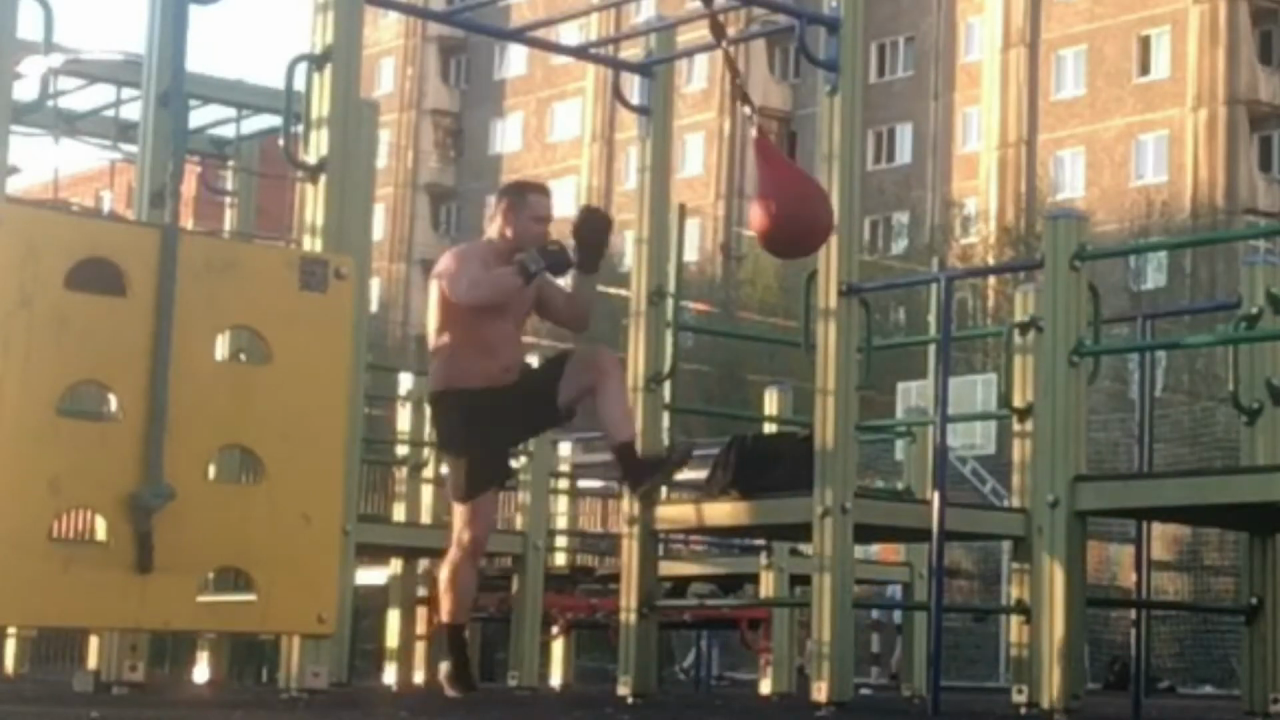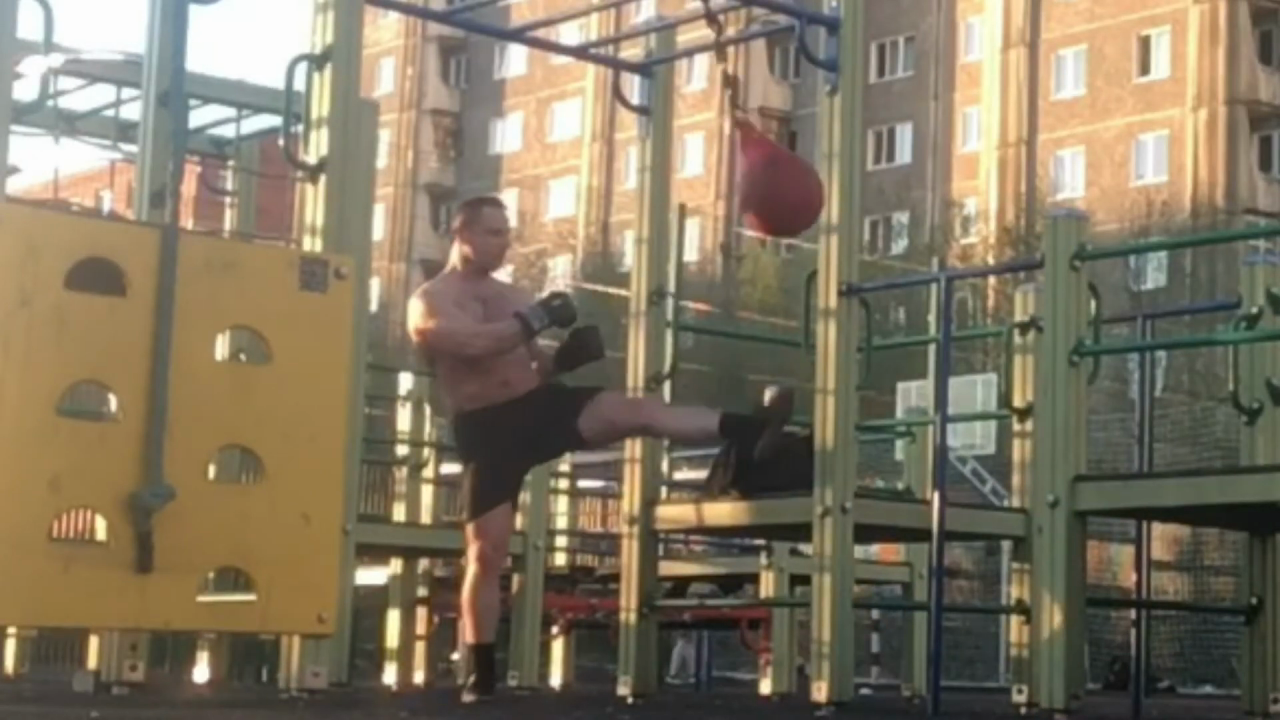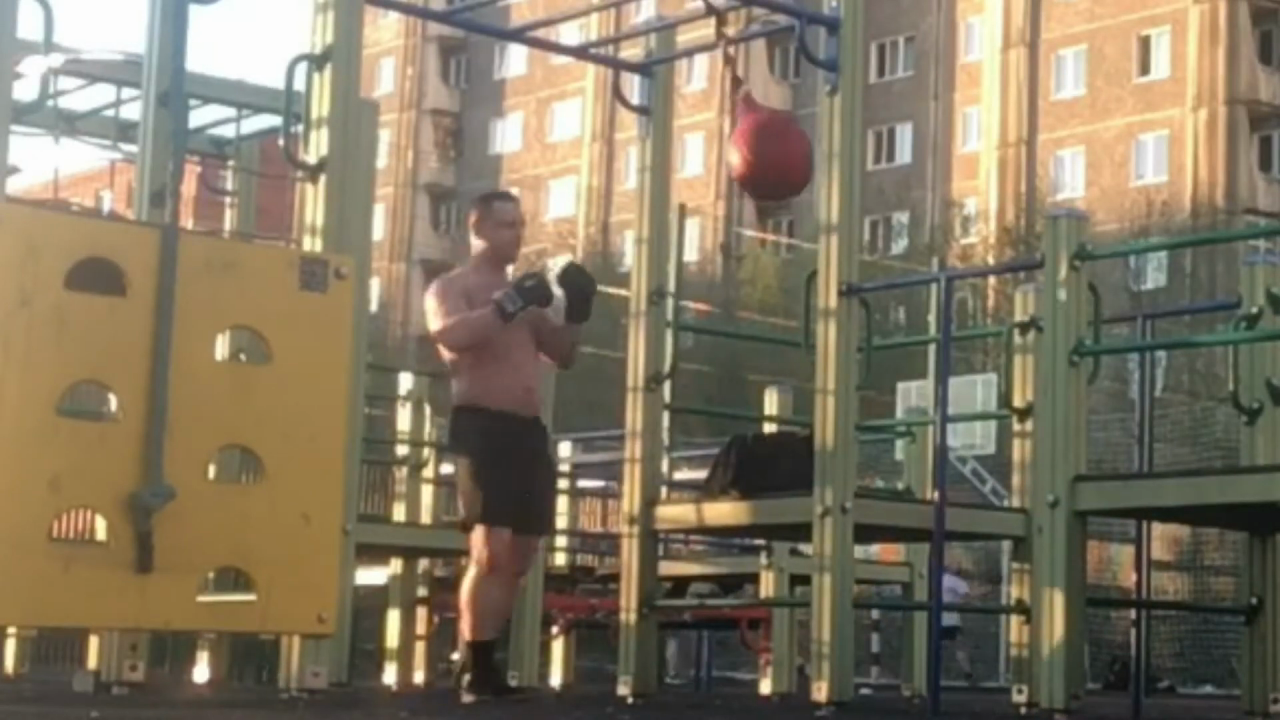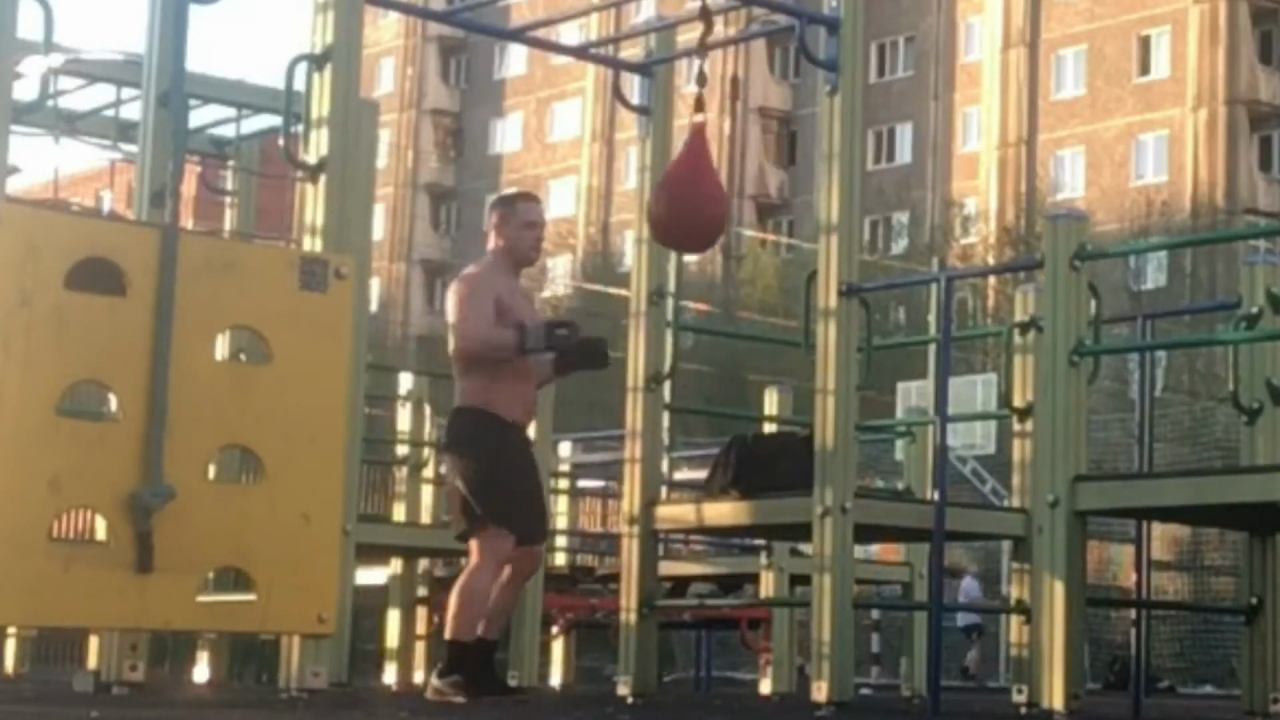
dt=0.3s
person 1, frame 1
left shoulder: (524, 273)
right shoulder: (461, 261)
left elbow: (576, 318)
right elbow: (466, 296)
left wrist: (587, 261)
right wrist: (528, 265)
left hip: (517, 396)
right hip: (465, 408)
left knee: (602, 361)
right knee: (473, 531)
left ankle: (630, 463)
right ankle: (454, 654)
person 1, frame 2
left shoulder: (507, 294)
right shoulder: (430, 299)
right elbow: (475, 343)
left wrist: (567, 354)
right wrist: (536, 318)
left hip: (542, 409)
right hip: (487, 429)
left knee: (630, 411)
right knee: (486, 549)
left ankle: (746, 428)
right ankle: (481, 673)
person 1, frame 3
left shoulder: (522, 290)
right shoulder: (449, 288)
left elbow: (565, 355)
right elbow: (452, 335)
left wrist: (577, 314)
right wrist: (511, 301)
left hip: (527, 433)
right hip: (483, 429)
left knee: (519, 556)
right knee: (489, 552)
left ankle: (480, 664)
right ankle: (472, 662)
person 1, frame 4
left shoulder: (515, 295)
right shoulder: (476, 282)
right elbow: (465, 345)
left wrist: (567, 358)
right wrist: (538, 339)
left hip: (506, 440)
right hip: (481, 434)
left knee: (523, 557)
right knee: (492, 554)
left ankle: (477, 664)
right ankle: (449, 671)
